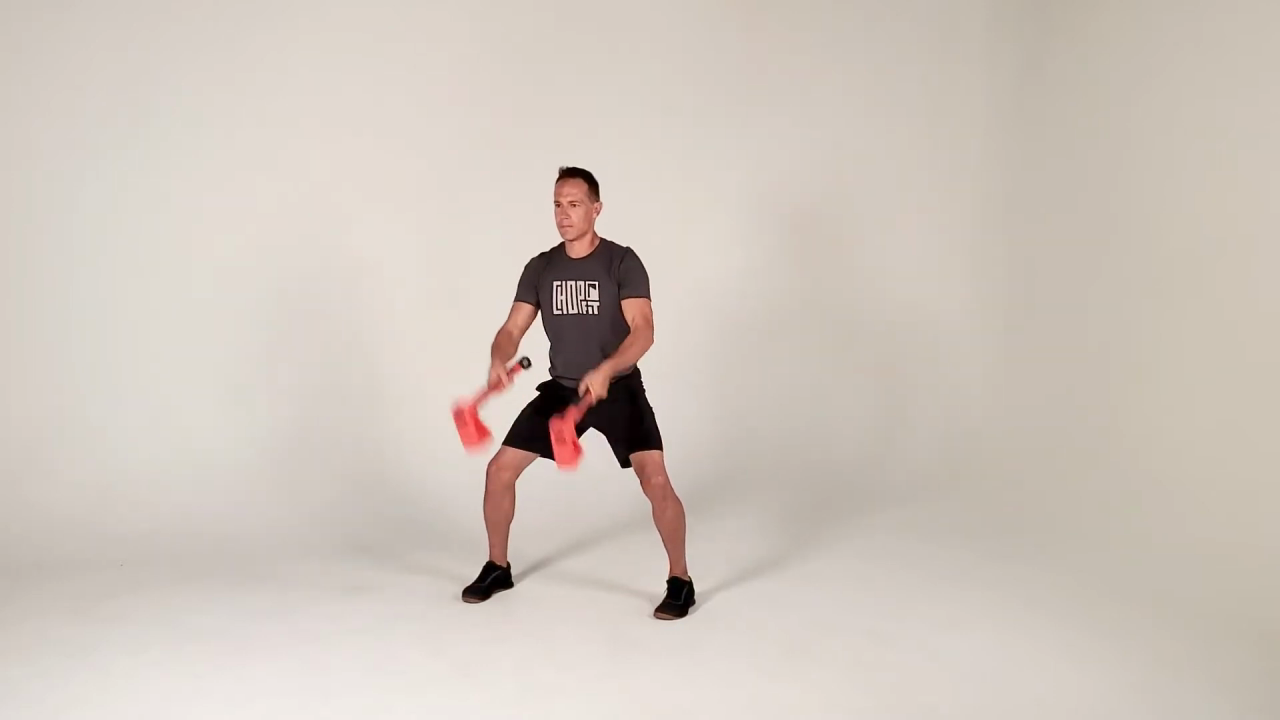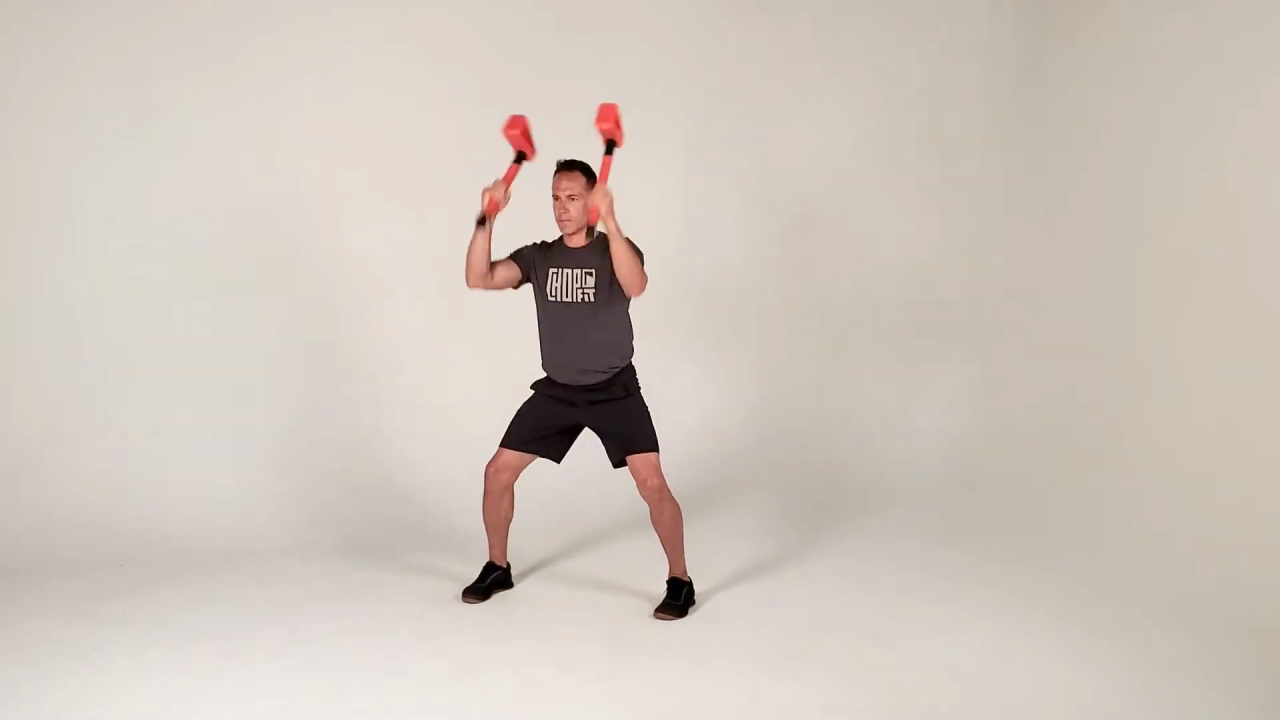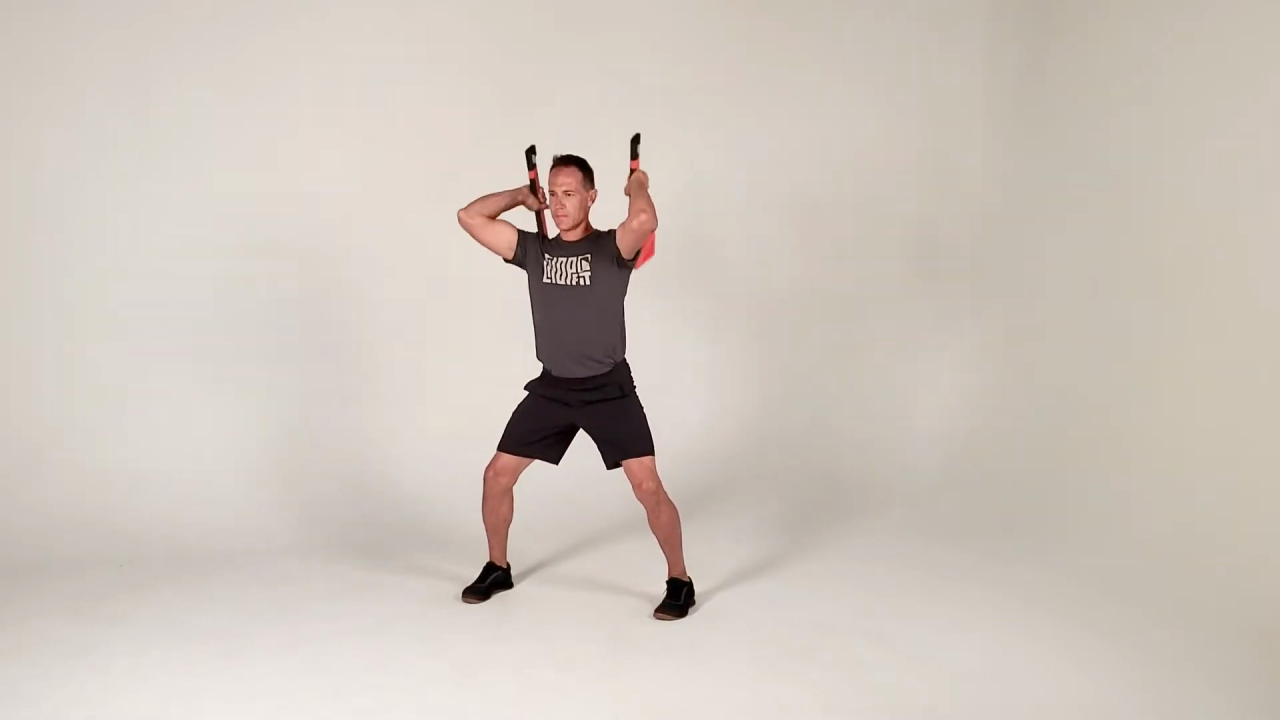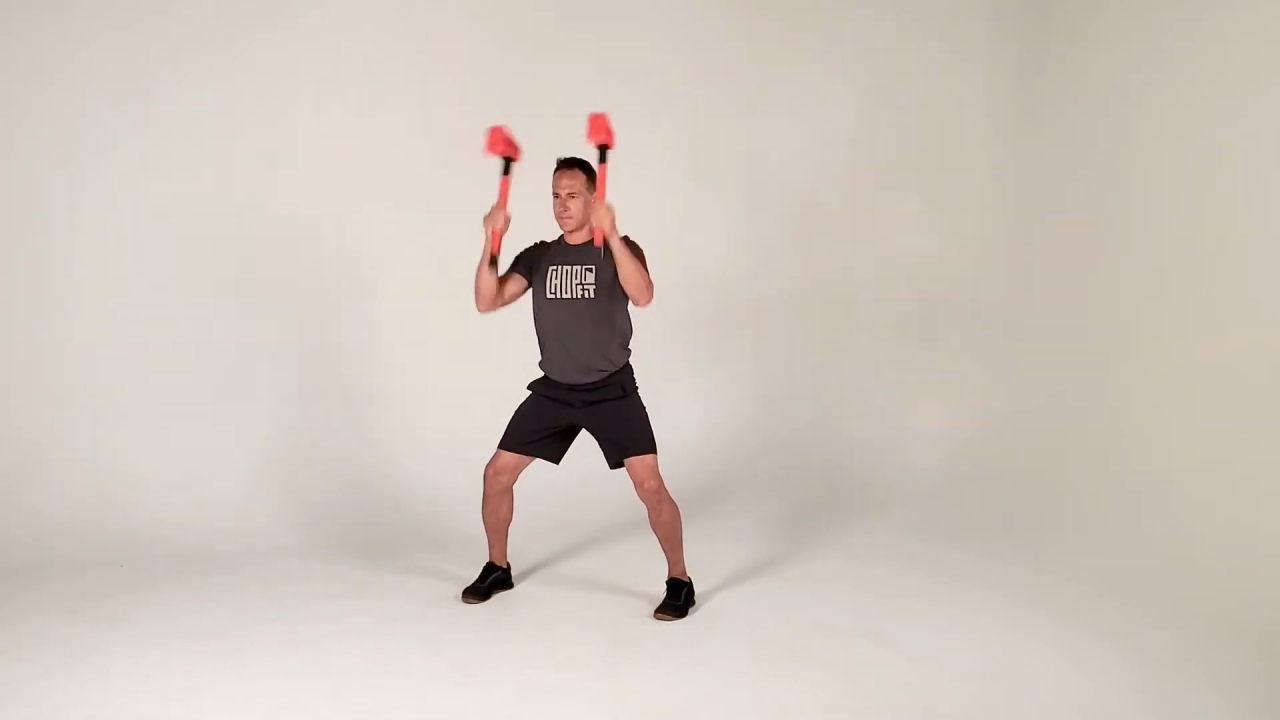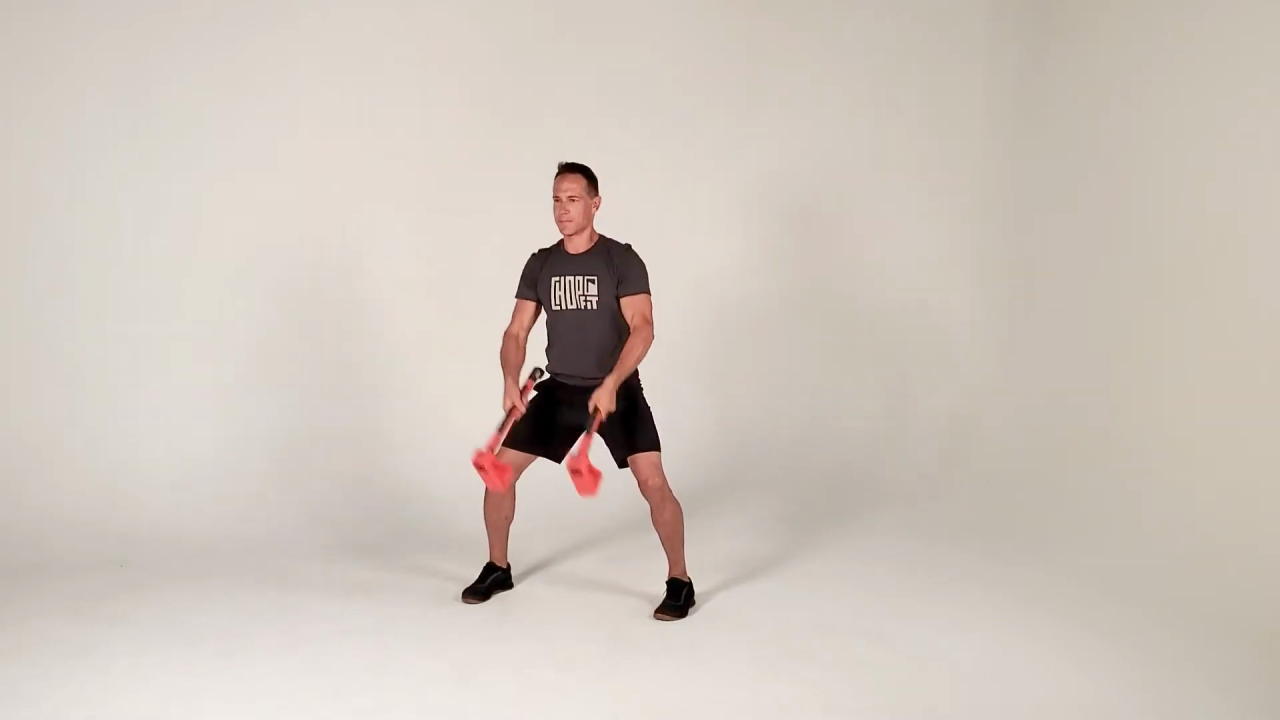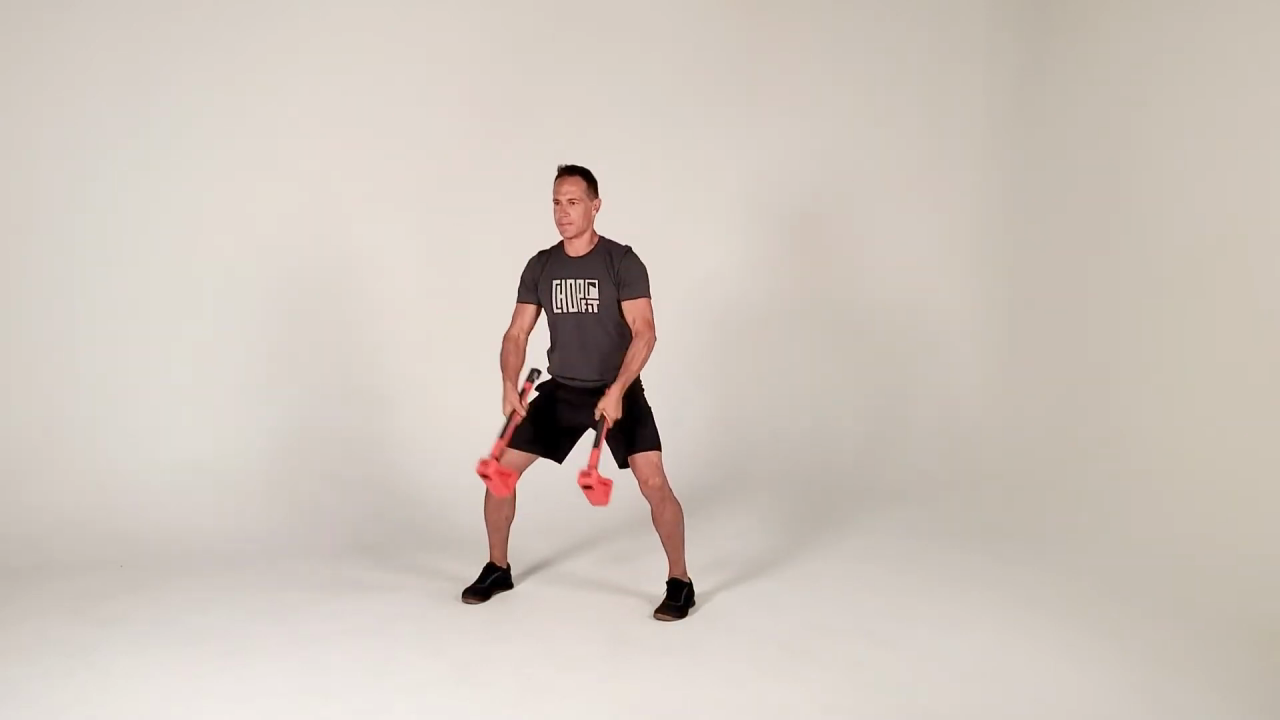
dt=0.3s
person 1, frame 1
left shoulder: (623, 263)
right shoulder: (540, 268)
left elbow: (643, 332)
right elbow: (512, 330)
left wrist: (607, 371)
right wrist: (499, 361)
left hip: (619, 389)
right hip: (560, 390)
left knee: (655, 481)
right knee: (498, 471)
left ankle: (680, 581)
right ankle: (497, 568)
person 1, frame 2
left shoulder: (616, 251)
right shoulder: (537, 257)
left elbow: (635, 286)
right elbow: (477, 278)
left wrist: (609, 219)
right wrist: (485, 219)
left hip: (614, 389)
right hip: (556, 390)
left knee: (652, 483)
right knee: (497, 472)
left ankle: (679, 581)
right ankle: (497, 567)
person 1, frame 3
left shoulder: (613, 247)
right shoulder: (533, 248)
left elbow: (643, 221)
right elbow: (469, 217)
left wrist: (636, 186)
right wrist: (522, 197)
left hip: (608, 389)
right hip: (552, 389)
left knee: (647, 486)
right knee: (496, 475)
left ankle: (679, 581)
right ankle: (497, 567)
person 1, frame 4
left shoulder: (620, 248)
right shoulder: (536, 256)
left elbow: (643, 296)
right elbow: (487, 301)
left wrist: (611, 234)
right wrist: (490, 243)
left hip: (611, 390)
right hip: (553, 390)
left knee: (649, 485)
right knee: (496, 474)
left ankle: (679, 581)
right ankle: (497, 568)
person 1, frame 5
left shoulder: (622, 260)
right shoulder: (539, 264)
left elbow: (642, 330)
right elbow: (517, 332)
left wrist: (612, 384)
right wrist: (511, 383)
left hip: (616, 391)
right hip: (559, 389)
left knee: (653, 483)
left ankle: (679, 582)
right ankle: (497, 568)
person 1, frame 6
left shoulder: (622, 261)
right shoulder: (540, 266)
left elbow: (644, 334)
right elbow: (517, 333)
left wrist: (616, 391)
right wrist: (510, 386)
left hip: (617, 391)
right hip: (561, 390)
left knee: (653, 483)
right knee: (500, 469)
left ankle: (679, 582)
right ankle: (497, 568)
